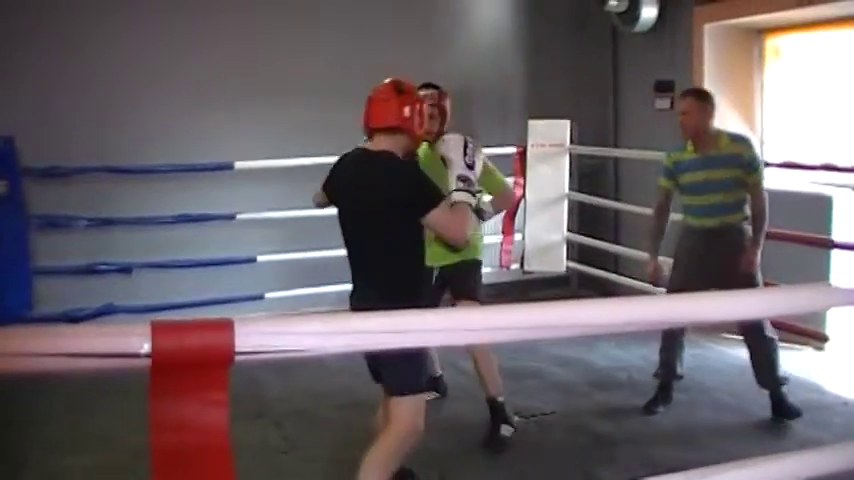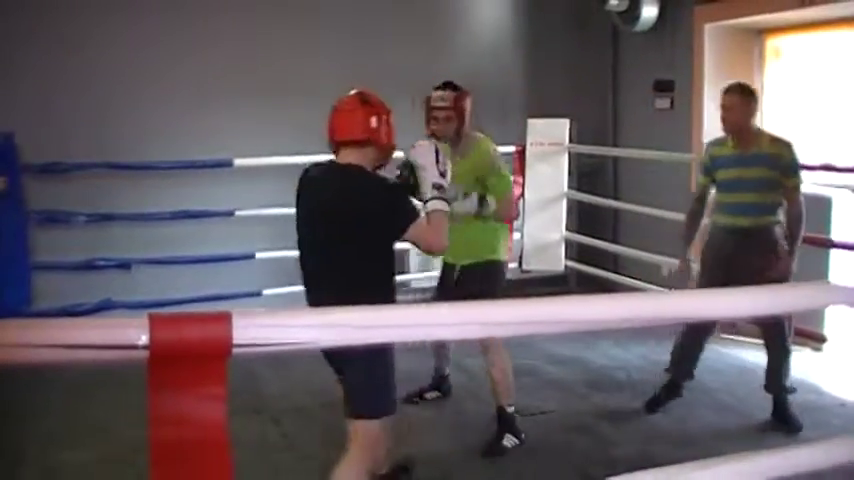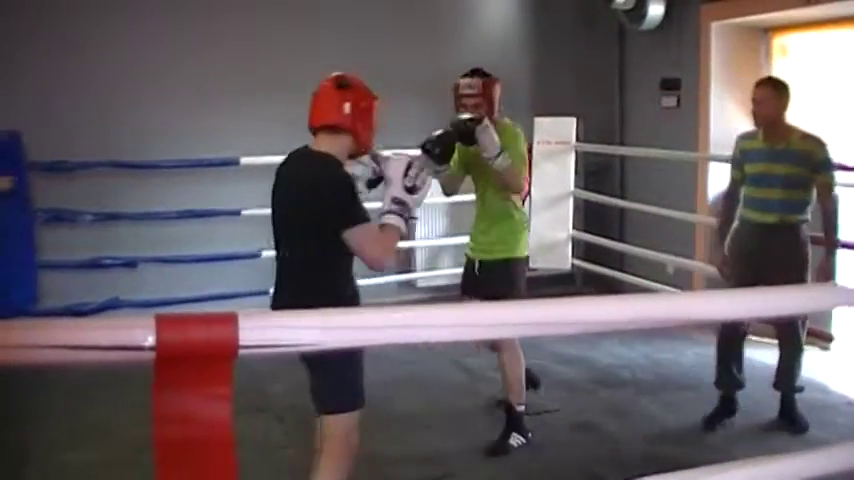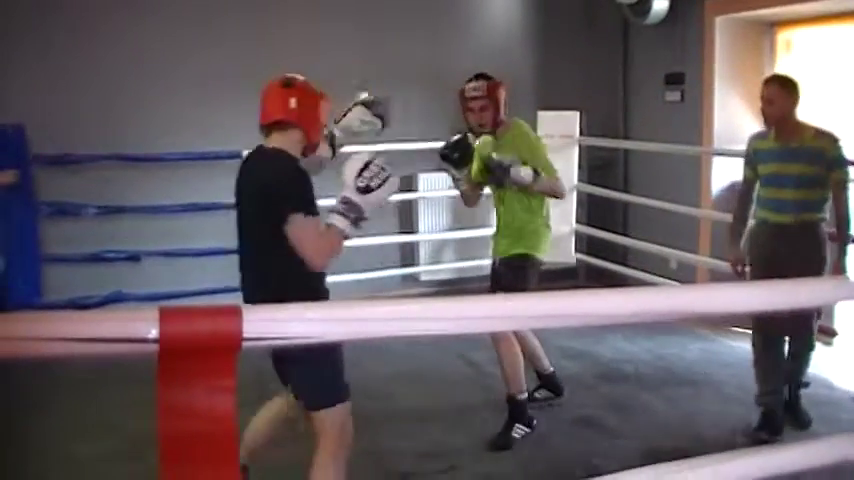
dt=0.2s
person 1, frame 1
left shoulder: (346, 167)
right shoulder: (405, 176)
left elbow: (321, 198)
right elbow: (459, 233)
left hip: (366, 302)
right hip: (399, 307)
left knee: (394, 395)
right knee: (408, 422)
person 1, frame 2
left shoulder: (311, 179)
right shoulder: (379, 191)
right elbow: (435, 242)
right wrist: (436, 185)
left knee: (368, 411)
right knee: (366, 439)
person 1, frame 3
left shoulder: (296, 164)
right shoulder: (332, 181)
right elbow: (379, 256)
right wrist: (402, 198)
left hip: (296, 309)
left knee: (334, 405)
right knee: (341, 439)
person 1, frame 4
left shoulder: (257, 164)
right shoulder: (287, 173)
right elbow: (316, 255)
left wrist: (343, 128)
right wrist: (357, 201)
left hip: (266, 310)
left knee: (294, 396)
right knee: (335, 431)
person 2, frame 1
left shoulder: (466, 151)
right shoulder: (418, 153)
left elbow: (507, 195)
left wrist: (476, 215)
left hip: (462, 255)
right hip: (430, 254)
left ankle: (500, 414)
right ankle: (436, 382)
person 2, frame 2
left shoulder: (484, 152)
right shoulder: (440, 150)
left elbow: (510, 212)
left wrist: (472, 204)
left hip: (487, 255)
right hip: (455, 253)
left knee: (487, 335)
left ankle: (509, 426)
right ankle: (441, 381)
person 2, frame 3
left shoulder: (509, 134)
right shoulder: (467, 138)
left elbow: (517, 187)
right elbow: (450, 188)
left wrist: (489, 146)
left hip: (507, 248)
right hip: (479, 245)
left ankle: (517, 425)
right ankle: (522, 375)
person 2, frame 4
left shoulder: (523, 138)
right shoulder: (481, 145)
left elbow: (557, 188)
right elbow: (470, 199)
left wrist: (525, 175)
right wrist: (460, 169)
left hip: (525, 246)
right hip: (504, 245)
left ankle: (520, 416)
right ankle: (550, 381)
person 3, frame 1
left shoulder: (741, 149)
right shoulder: (676, 158)
left elbow: (759, 200)
right elbow: (662, 207)
left wrist: (755, 247)
right wrist: (653, 255)
left hip: (734, 240)
right hip: (693, 241)
left knee: (754, 321)
left ankle: (777, 395)
right ankle: (665, 387)
person 3, frame 2
left shoulder: (781, 150)
right shoulder: (714, 151)
left elbow: (795, 206)
right elbow: (699, 202)
left wrist: (790, 254)
right wrist: (686, 251)
left hip: (765, 242)
right hip: (723, 240)
left knee: (777, 326)
right knee: (699, 317)
left ankle: (780, 401)
right ankle: (674, 382)
person 3, frame 3
left shoulder: (811, 148)
right shoulder: (744, 143)
left elbow: (827, 204)
right elbow: (731, 196)
left wrist: (829, 256)
right wrist: (721, 245)
left hip: (789, 241)
right hip: (747, 238)
left knee: (791, 327)
right knee: (732, 320)
left ankle: (787, 401)
right ankle: (727, 397)
person 3, frame 4
left shoulder: (825, 144)
right shoulder: (757, 144)
left elbow: (841, 203)
right elbow: (745, 194)
left wrist: (841, 255)
right wrist: (735, 244)
left hip: (807, 240)
right hip: (766, 239)
left knee: (803, 327)
right knee: (766, 327)
left ankle: (792, 396)
right ankle: (771, 411)
